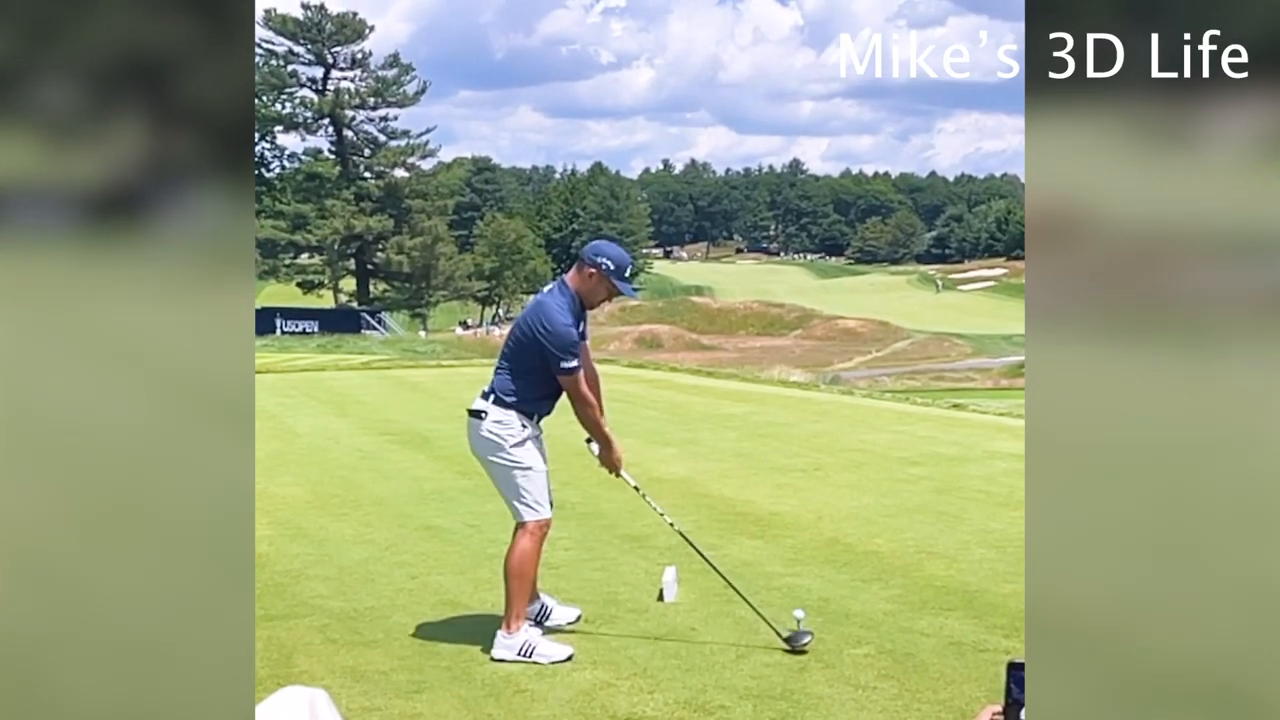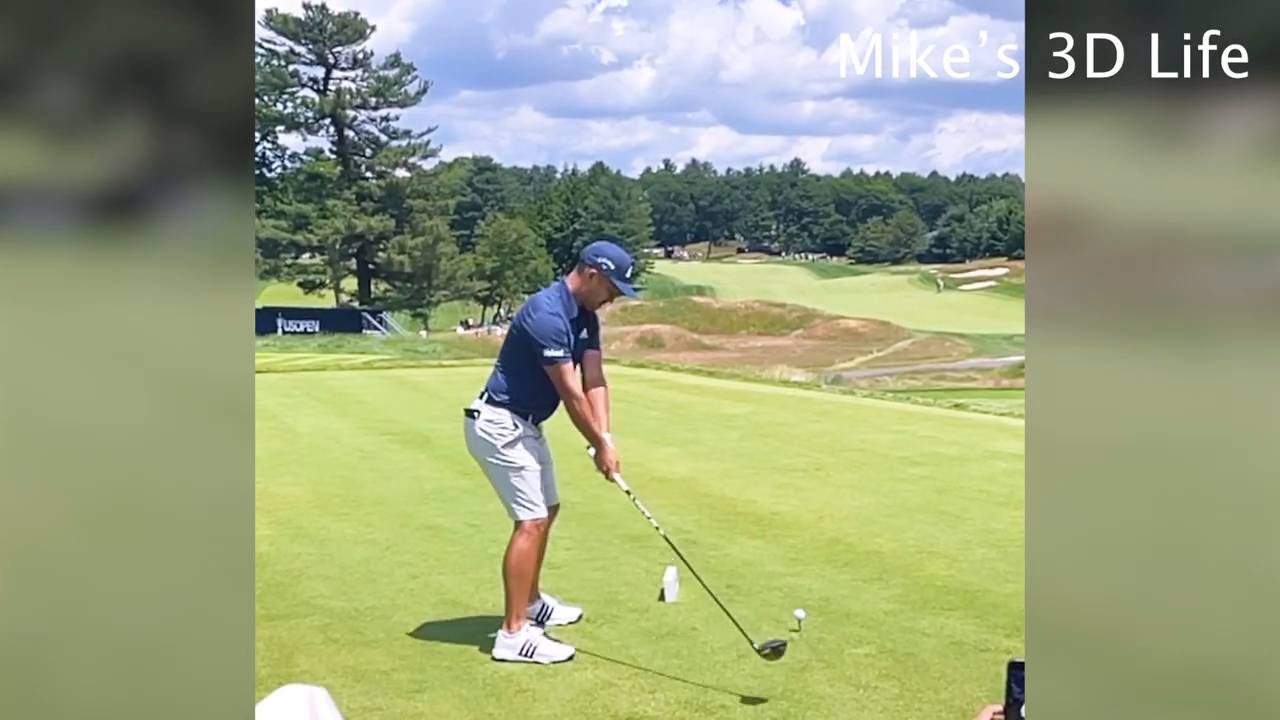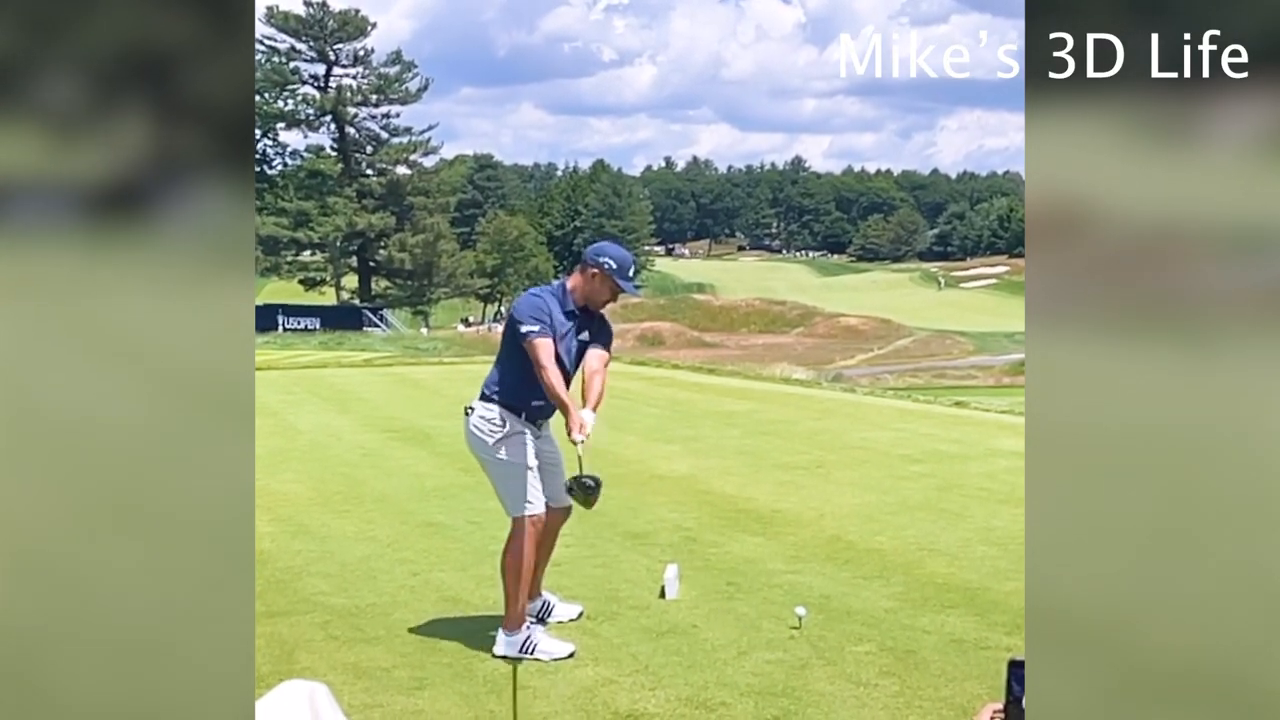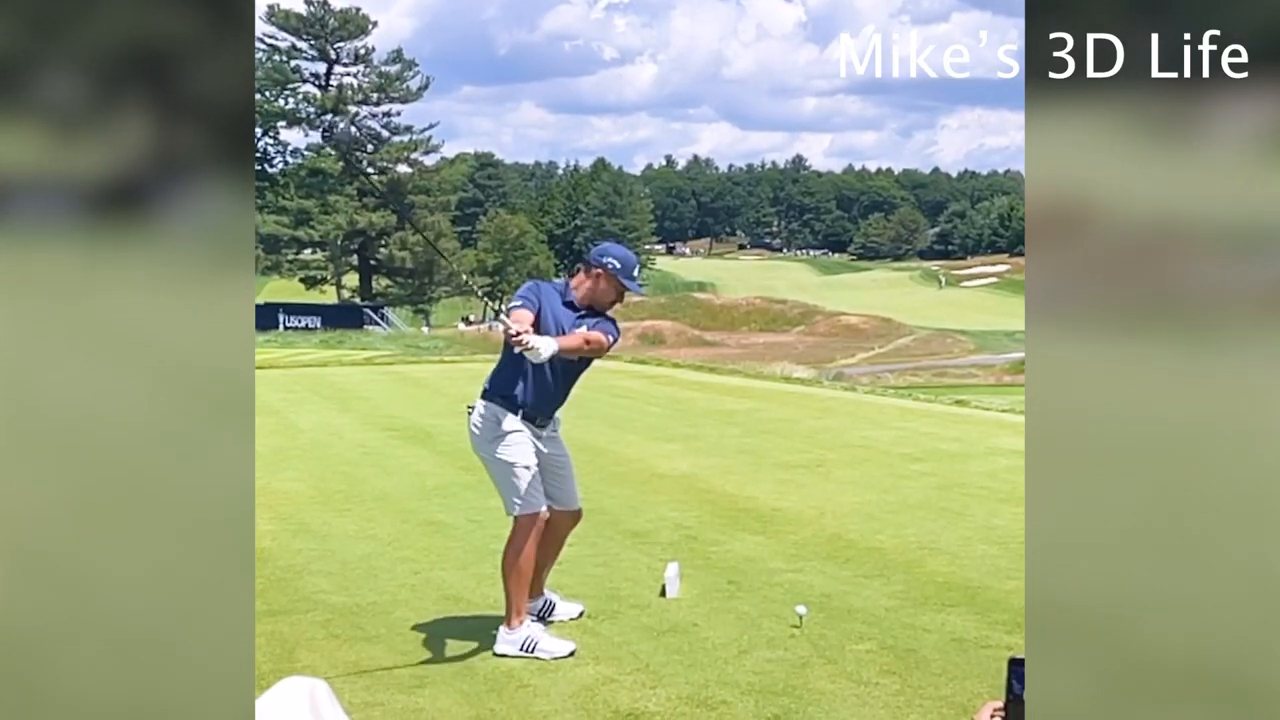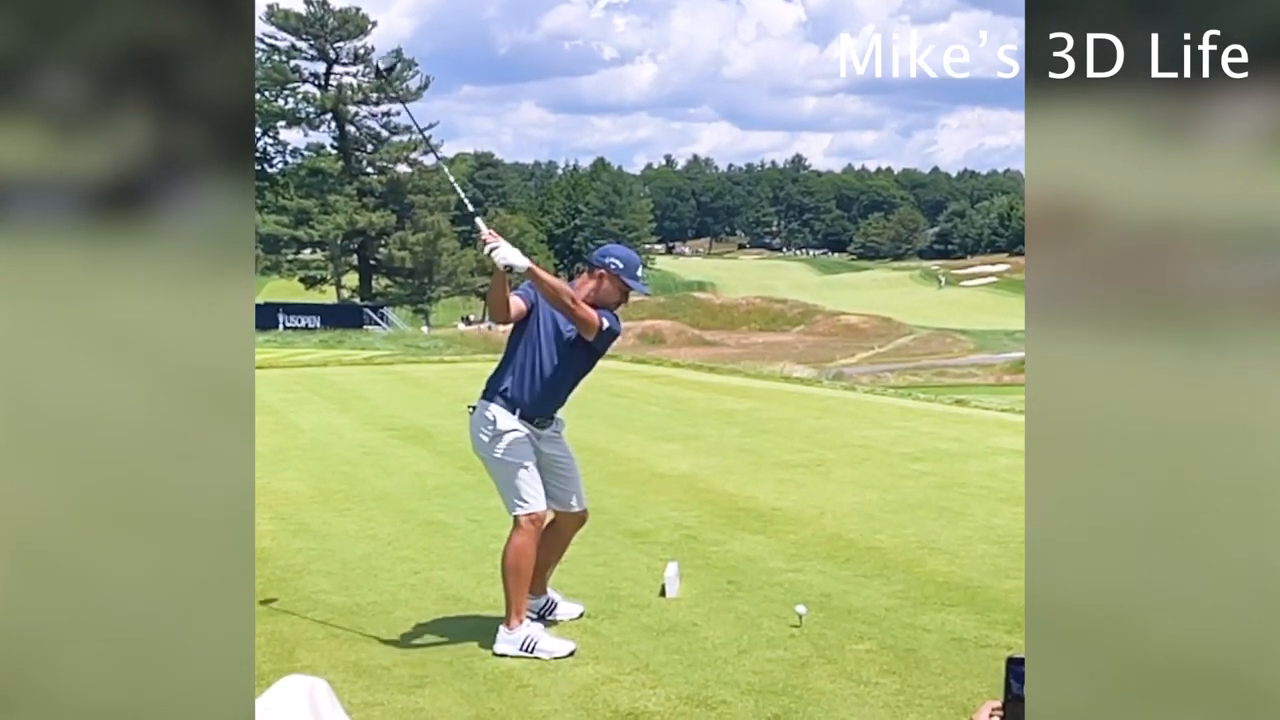
dt=0.3s
person 1, frame 1
left shoulder: (570, 304)
right shoulder: (555, 318)
left elbow: (587, 370)
right elbow: (579, 395)
left wrist: (603, 433)
right wrist: (607, 442)
left hip: (518, 423)
right hip: (504, 425)
left knee: (537, 512)
right knee: (534, 521)
left ankle: (531, 602)
right ankle: (512, 634)
person 1, frame 2
left shoulder: (585, 317)
right shoulder: (547, 313)
left elbow: (594, 378)
right elbow: (568, 390)
left wrist: (605, 436)
right wrist: (600, 444)
left hip: (525, 425)
right hip: (500, 425)
left knee: (546, 511)
right knee: (531, 521)
left ankle: (532, 602)
right ankle: (513, 634)
person 1, frame 3
left shoulder: (598, 325)
right shoulder: (536, 302)
left elbow: (595, 369)
right elbow: (544, 363)
left wrist: (588, 413)
right wrist: (569, 411)
left hip: (536, 424)
right hip: (500, 422)
left knee: (557, 510)
right knee: (529, 517)
left ankle: (533, 599)
right ankle: (513, 632)
person 1, frame 4
left shoulder: (605, 326)
right shoulder: (537, 292)
left elbow: (587, 343)
right elbow: (518, 326)
left wrist: (551, 345)
right wrist: (522, 335)
left hip: (544, 425)
right hip: (502, 419)
left knee: (567, 513)
right knee: (530, 516)
left ankle: (534, 598)
right ankle: (515, 629)
person 1, frame 5
left shoulder: (606, 324)
right shoulder: (536, 289)
left elbow: (573, 311)
right elbow: (503, 314)
left wrist: (525, 265)
right wrist: (500, 273)
left hip: (545, 426)
right hip: (501, 419)
left knee: (573, 514)
right knee: (530, 516)
left ankle: (536, 596)
right ankle: (515, 629)
